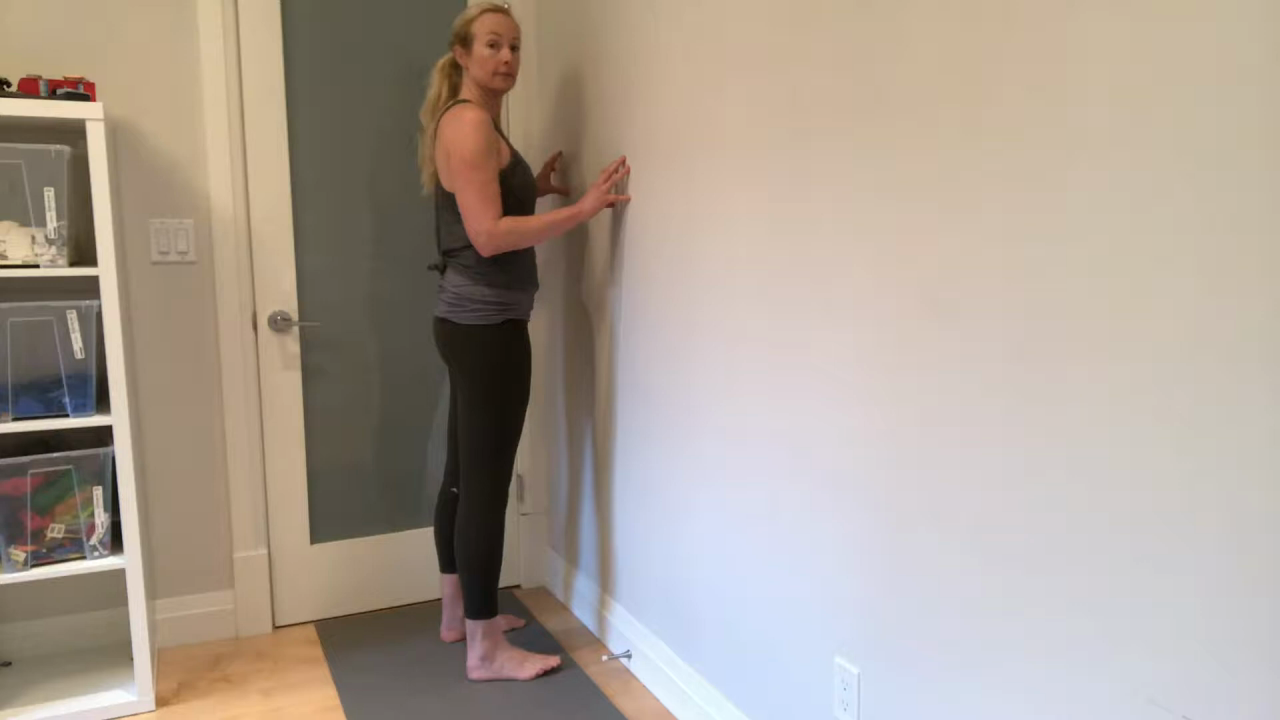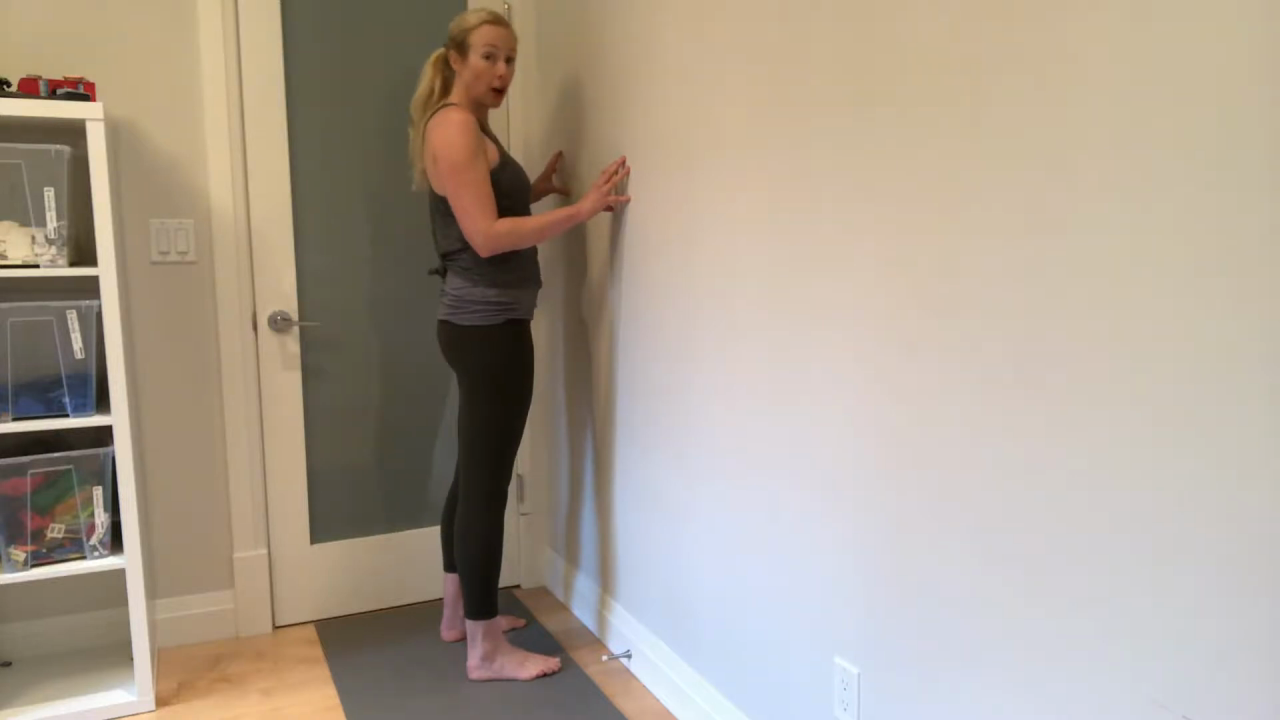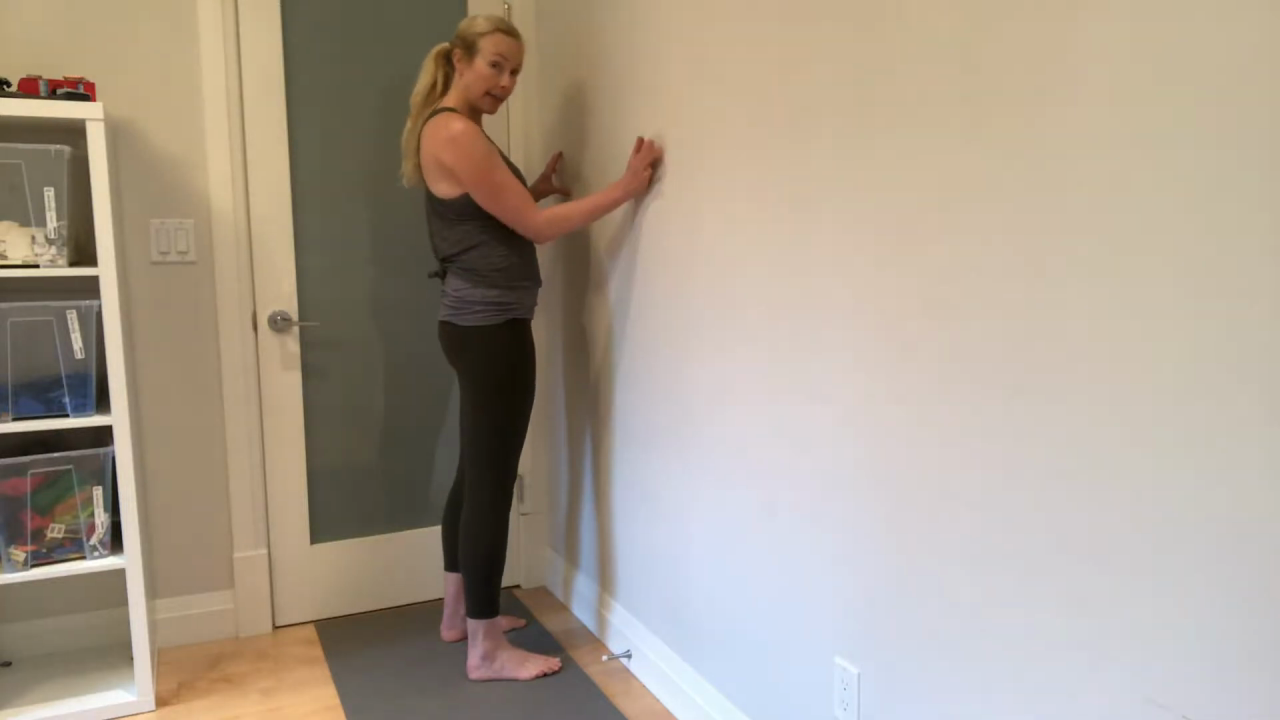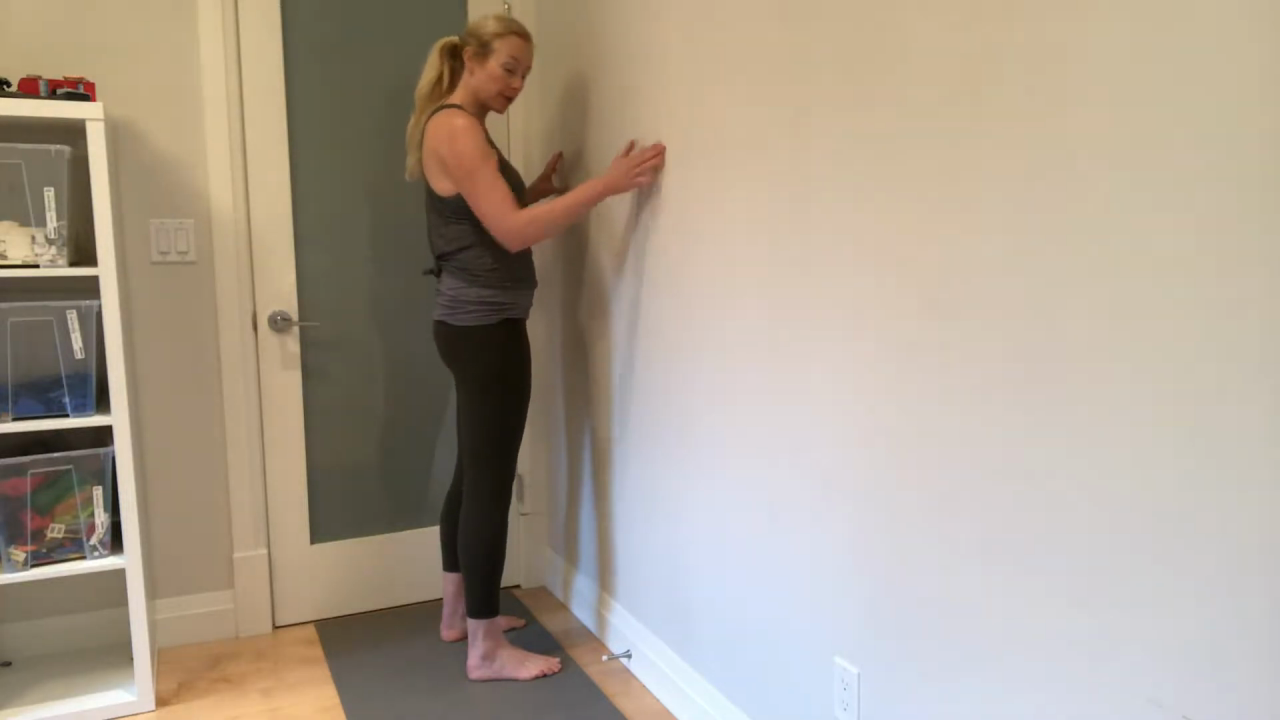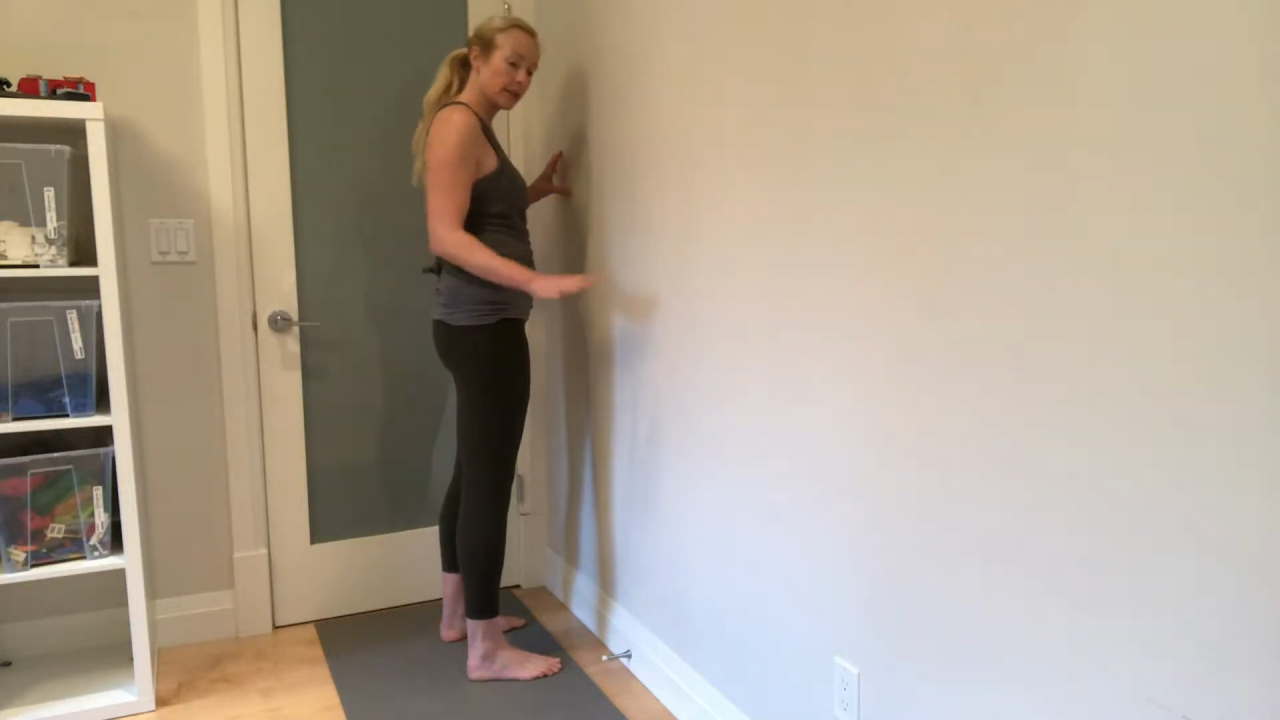
dt=1s
person 1, frame 1
left shoulder: (472, 123)
right shoulder: (469, 122)
right elbow: (487, 236)
left wrist: (530, 189)
right wrist: (583, 208)
left hip: (471, 320)
right hip: (485, 325)
left knee: (464, 475)
right knee: (486, 483)
left ankle: (457, 613)
right ankle: (485, 648)
person 1, frame 2
left shoulder: (469, 127)
right shoulder: (453, 126)
right elbow: (486, 236)
left wrist: (530, 191)
right wrist: (582, 208)
left hip: (479, 320)
right hip: (488, 324)
left knee: (473, 474)
right knee: (486, 481)
left ankle: (459, 612)
right ankle: (486, 648)
person 1, frame 3
left shoulder: (450, 129)
right shoulder: (456, 134)
right elbow: (534, 227)
left wrist: (533, 190)
right wrist: (626, 187)
left hip: (477, 322)
right hip: (491, 327)
left knee: (475, 472)
right knee: (491, 481)
left ankle: (459, 612)
right ankle: (486, 648)
person 1, frame 4
left shoulder: (455, 125)
right shoulder: (456, 128)
right elbow: (511, 232)
left wrist: (535, 190)
right wrist: (607, 184)
left hip: (473, 323)
right hip: (485, 327)
left knee: (474, 472)
right knee: (490, 481)
left ankle: (458, 613)
right ankle: (486, 648)
person 1, frame 5
left shoulder: (474, 128)
right shoulder: (456, 124)
right elbow: (445, 235)
left wrist: (531, 193)
right wrist: (534, 281)
left hip: (479, 324)
right hip: (482, 326)
left knee: (473, 473)
right knee: (488, 481)
left ankle: (458, 613)
right ankle: (486, 648)
